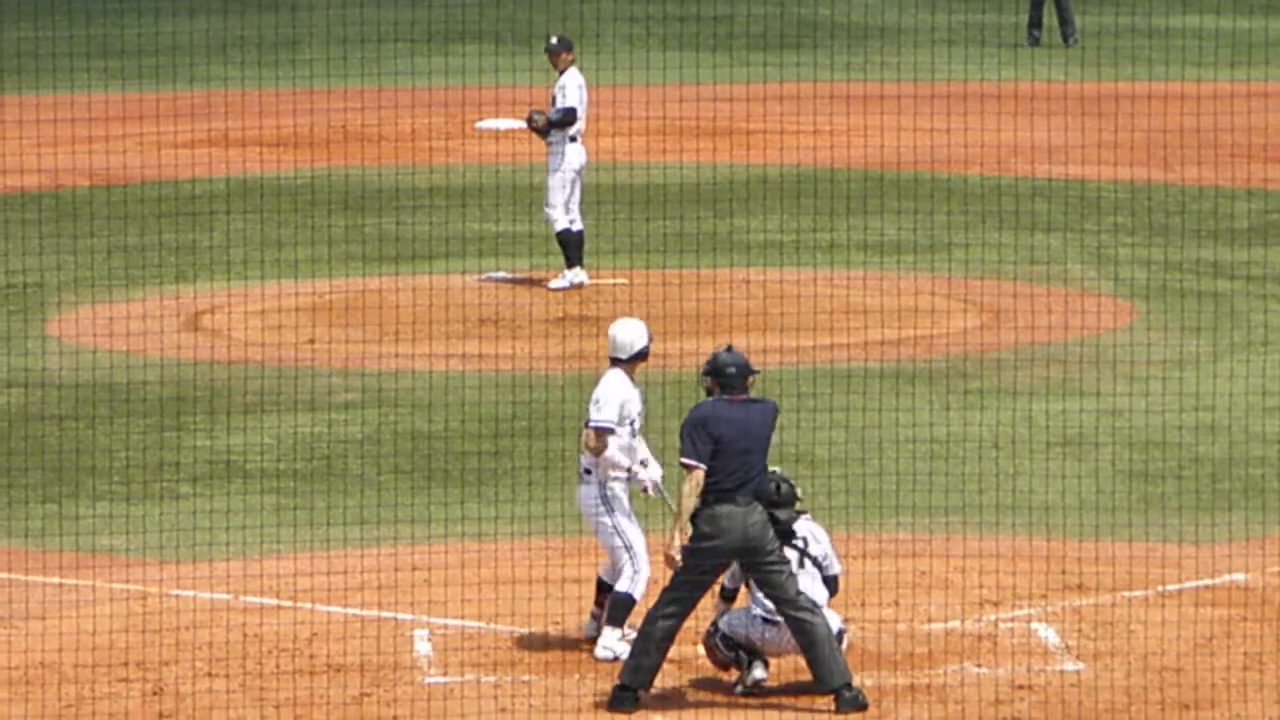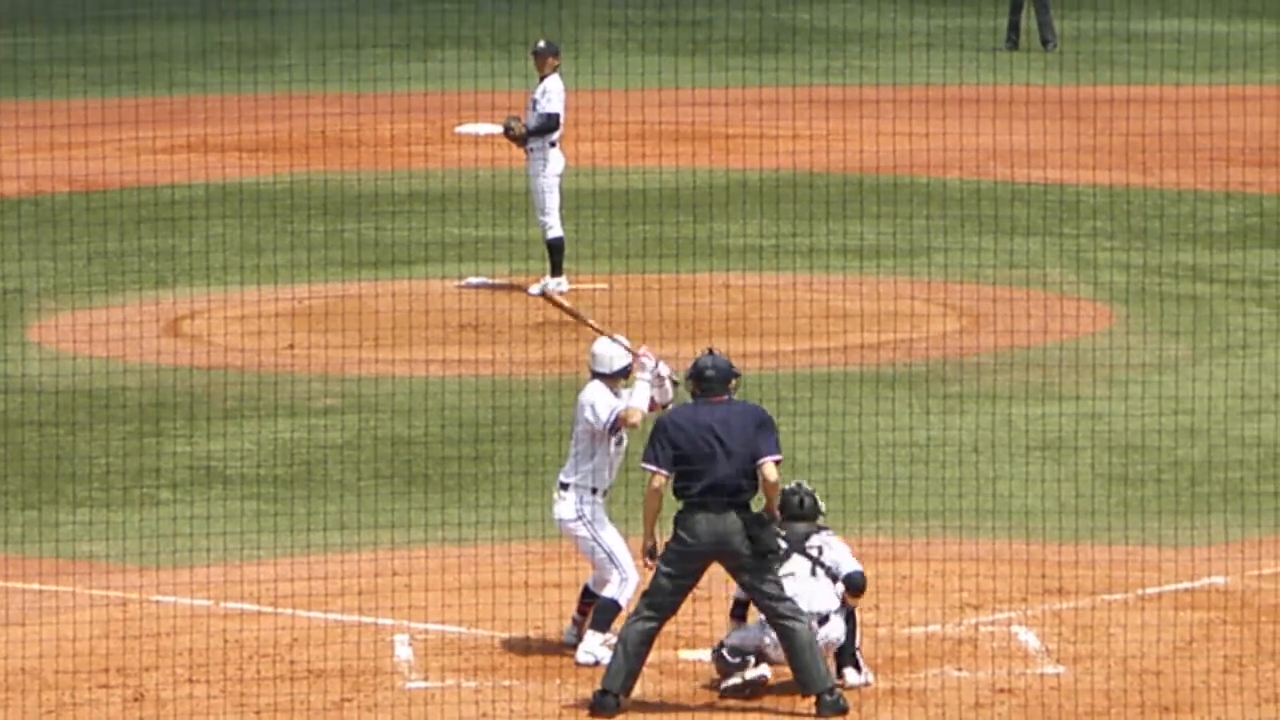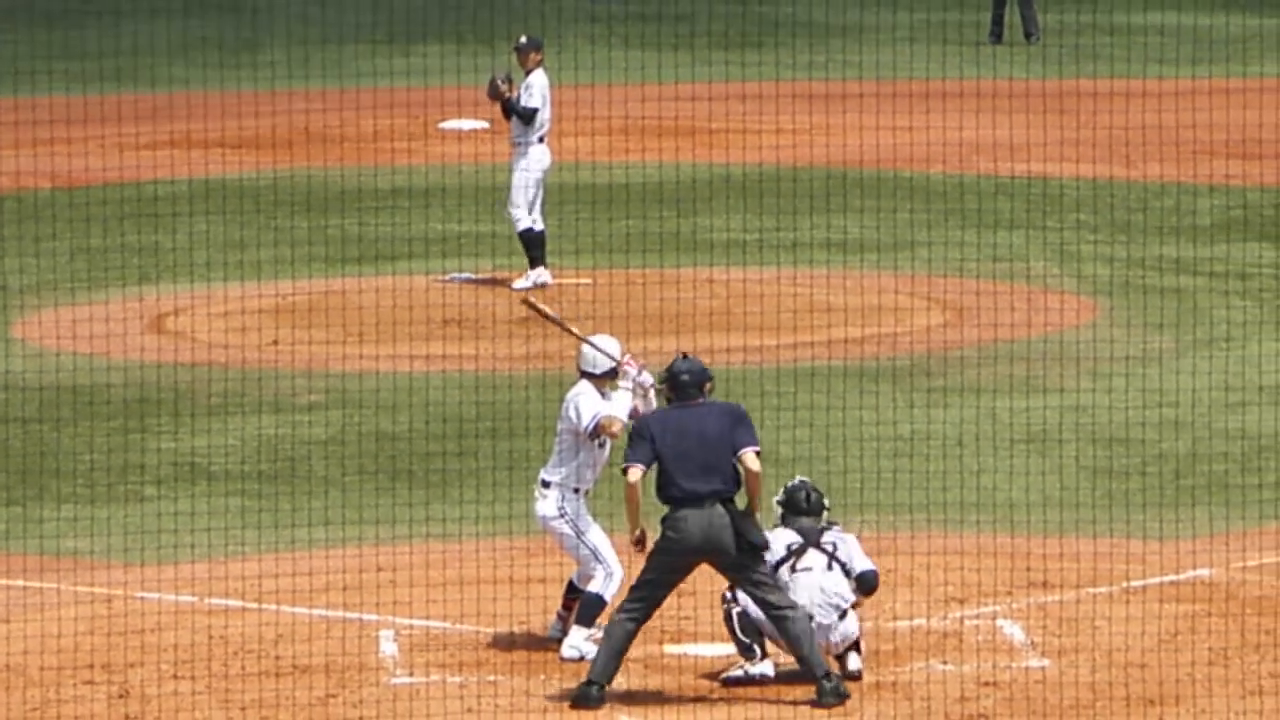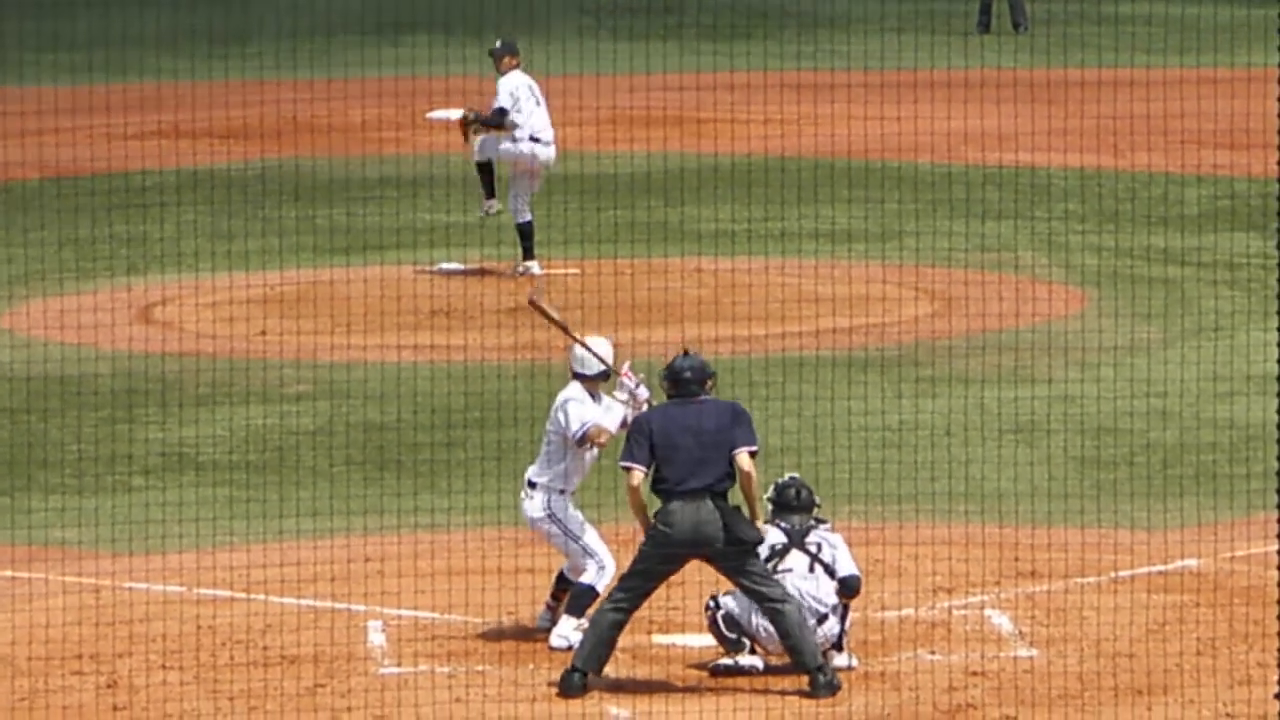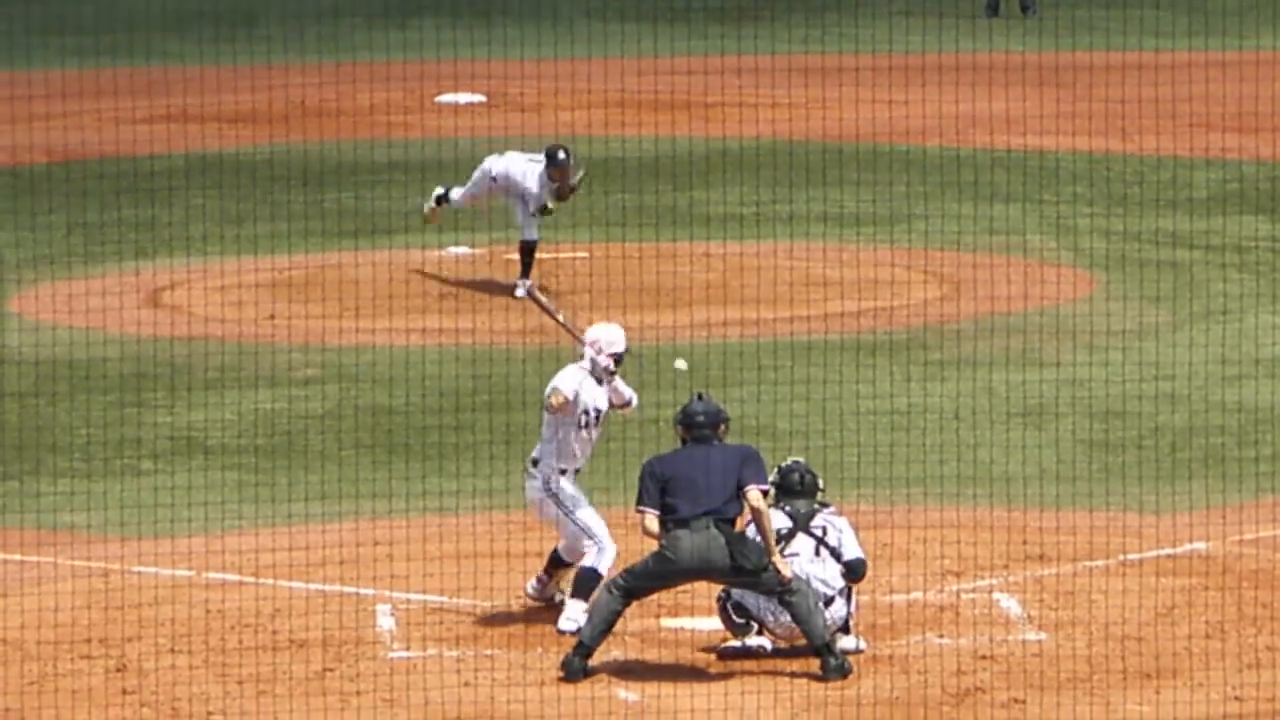
dt=1s
person 1, frame 1
left shoulder: (702, 415)
right shoulder: (768, 412)
left elbow: (695, 479)
left wrist: (677, 533)
left hip: (714, 521)
right hip: (757, 521)
left knee: (669, 608)
right knee: (799, 607)
left ankle: (628, 690)
right ankle: (843, 690)
person 1, frame 2
left shoulder: (672, 421)
right shoulder: (756, 416)
left elbow: (656, 484)
right elbow: (770, 476)
left wrist: (648, 537)
right wrist: (771, 510)
left hip: (692, 527)
right hip: (740, 525)
left knee: (649, 612)
right knee: (785, 612)
person 1, frame 3
left shoulder: (649, 425)
right shoulder: (732, 414)
left elbow: (633, 479)
right elbow: (753, 467)
left wrist: (635, 527)
right wrist: (751, 510)
left hip: (679, 527)
right hip: (725, 522)
left knee: (634, 608)
right knee: (780, 605)
left ankle: (594, 686)
right ankle: (825, 682)
person 1, frame 4
left shoulder: (647, 420)
right shoulder: (732, 412)
left elbow: (635, 481)
right elbow: (745, 468)
left wrist: (647, 524)
right wrist: (755, 519)
left hip: (671, 519)
right hip: (717, 517)
left knee: (620, 600)
right knee: (774, 596)
left ankle: (576, 674)
right ankle: (820, 675)
person 1, frame 5
left shoulder: (657, 464)
right shoulder: (744, 454)
left elbow: (649, 524)
right elbow: (756, 503)
right wrist: (774, 554)
left hip: (677, 549)
right hip: (722, 546)
left knee: (618, 590)
right knee: (791, 587)
left ankle: (578, 659)
right ankle: (831, 659)
person 2, frame 1
left shoulder: (628, 386)
right shoulder: (613, 388)
left elbow: (632, 437)
right elbow: (593, 442)
left wrist: (650, 465)
right wrist: (634, 468)
left hip: (610, 488)
right hip: (603, 489)
left knee: (621, 559)
right knee: (636, 566)
left ankle: (600, 622)
right ankle: (608, 641)
person 2, frame 2
left shoulder: (614, 394)
right shoulder: (596, 396)
left elbow: (660, 402)
right elbow: (633, 419)
left wrist: (659, 377)
right wrist: (643, 377)
left hip: (585, 501)
right hip: (580, 503)
left knee: (609, 567)
right knee: (624, 575)
left ankle: (578, 630)
right ankle: (590, 647)
person 2, frame 3
left shoulder: (601, 395)
right shoulder: (583, 397)
left elbow: (643, 411)
right elbow: (613, 428)
left wrist: (643, 388)
right wrist: (626, 385)
left hip: (566, 499)
right hip: (561, 501)
left knee: (593, 562)
right knee: (609, 570)
left ankle: (564, 624)
right ankle: (575, 642)
person 2, frame 4
left shoulder: (595, 399)
right shoulder: (573, 400)
left elbow: (634, 421)
right elbow: (600, 438)
left wrist: (637, 401)
right wrist: (621, 396)
left hip: (553, 498)
right hip: (546, 501)
left knee: (584, 554)
right knee: (602, 563)
left ankle: (552, 614)
right ankle: (565, 632)
person 2, frame 5
left shoulder: (601, 381)
right shoulder: (570, 375)
left elbow: (626, 403)
right elbow: (555, 404)
left wrist: (610, 376)
right wrist: (586, 369)
left hip: (564, 478)
right hip: (549, 480)
left knee: (578, 537)
right knee: (602, 545)
left ankle: (542, 586)
right ankle: (573, 615)
person 3, frame 1
left shoulder: (569, 80)
right shoulder: (571, 79)
left elbow: (570, 116)
left wrist: (546, 123)
right wrist: (547, 125)
left hip: (565, 151)
right hip: (570, 150)
left knee: (555, 211)
right knee: (571, 212)
left ankle: (573, 269)
right ankle: (576, 270)
person 3, frame 2
left shoulder: (552, 85)
right shoulder: (544, 85)
left elbow: (552, 122)
left wrist: (526, 133)
right wrist: (524, 133)
left hip: (545, 157)
right hip: (539, 157)
left knee: (549, 218)
right knee: (548, 218)
left ankle: (557, 278)
right ankle: (555, 276)
person 3, frame 3
left shoulder: (536, 80)
right shoulder: (531, 81)
left elbow: (527, 117)
right elbow: (511, 115)
left wrist: (508, 98)
right wrist: (505, 98)
left hip: (530, 153)
right hip: (530, 153)
left knee: (517, 211)
right knee: (532, 213)
left ankle: (536, 269)
right ankle: (540, 271)
person 3, frame 4
left shoulder: (508, 81)
right shoulder: (526, 81)
left elbow: (497, 120)
left wrist: (473, 120)
right wrist: (484, 124)
left hip: (530, 148)
right hip: (546, 150)
left knee: (482, 144)
right knee: (519, 203)
left ankle: (489, 201)
right ankle: (529, 262)
person 3, frame 5
left shoulder: (566, 165)
right shoulder: (535, 187)
left wrist: (564, 193)
left hip: (517, 169)
right hip: (495, 172)
left knee: (530, 230)
right knee: (460, 199)
left ankle: (524, 280)
right ankle: (439, 198)
person 4, frame 1
right shoulder: (813, 529)
left elbow: (728, 592)
right elbow: (832, 585)
left wrist: (718, 624)
left hip: (765, 634)
left knee: (716, 633)
right knee: (835, 628)
left ankle: (752, 665)
person 4, frame 2
right shoulder: (829, 542)
left elbow: (740, 604)
right elbow: (857, 584)
left wrist: (736, 640)
right wrist: (848, 602)
left hip: (779, 640)
right hip: (827, 637)
left knee: (724, 652)
right knee: (843, 606)
left ankle: (751, 669)
right ankle: (852, 670)
person 4, frame 3
left shoulder: (774, 539)
right shoulder: (842, 538)
right elbow: (869, 582)
right wrist: (855, 597)
right hip: (841, 635)
left knee: (733, 596)
left ankle: (756, 662)
right ankle: (851, 657)
person 4, frame 4
left shoulder: (761, 536)
right shoulder: (830, 537)
right elbow: (852, 587)
left hip: (774, 636)
right hip: (822, 636)
left knee: (717, 605)
right knee: (840, 598)
left ankle: (744, 654)
right ankle: (836, 652)
person 4, frame 5
right shoulder: (836, 522)
right elbow: (857, 571)
left hip: (781, 621)
right hip: (829, 619)
left knee: (728, 597)
right knee: (844, 582)
left ankle: (752, 636)
right ankle: (843, 636)
